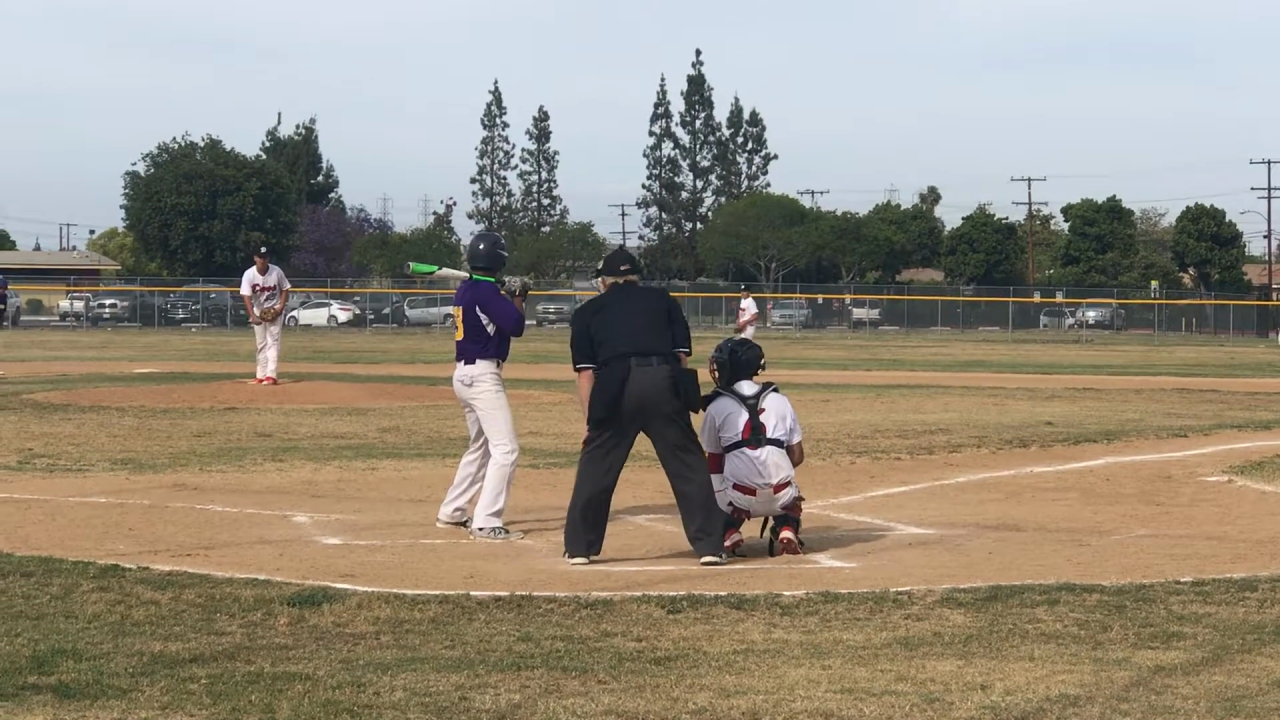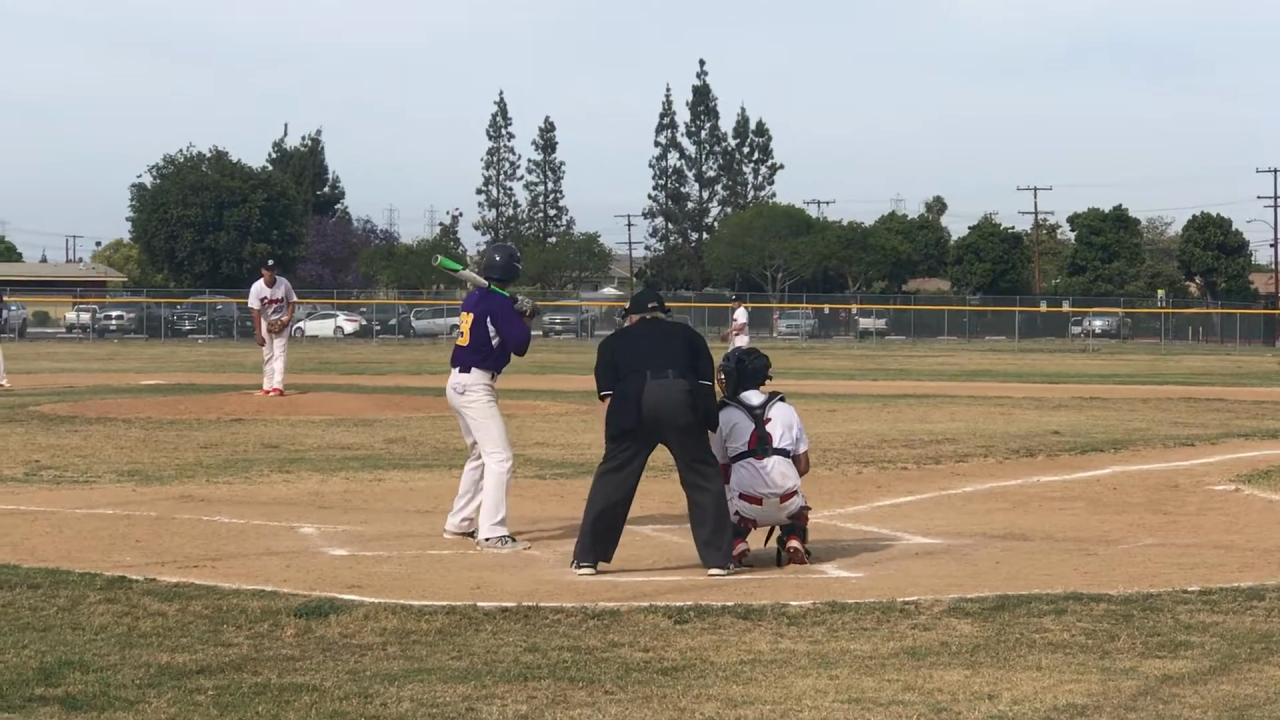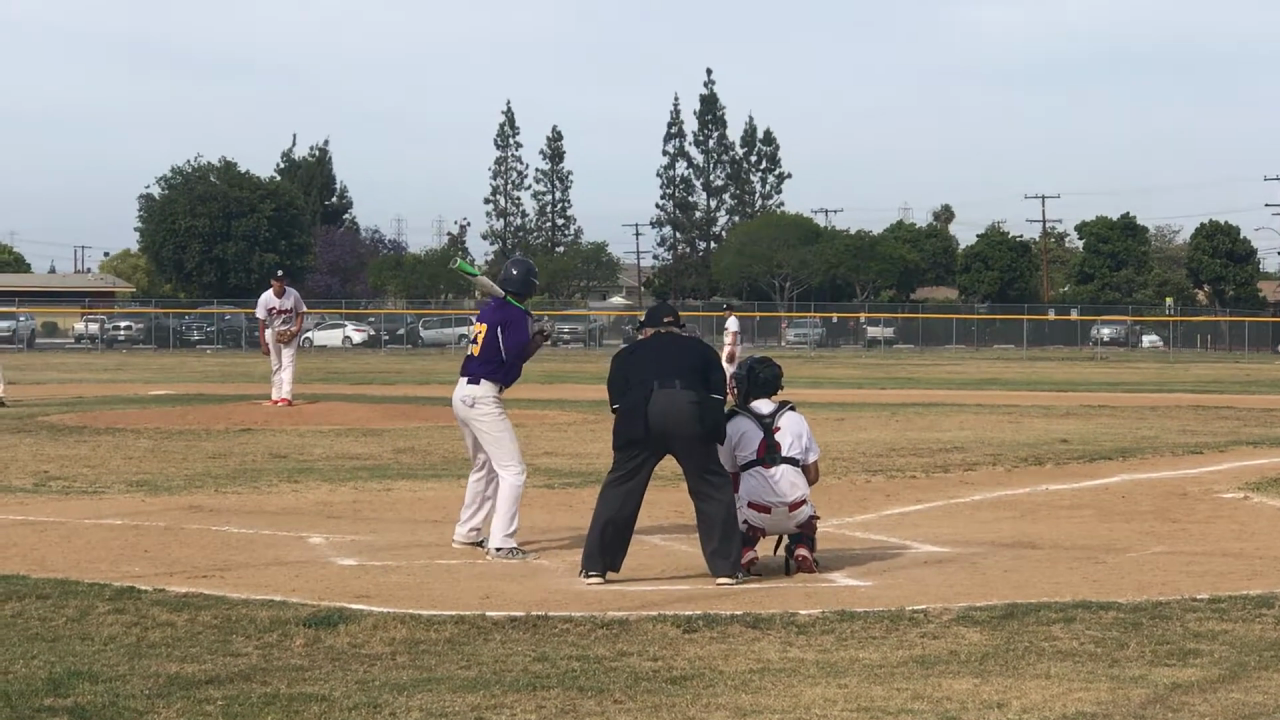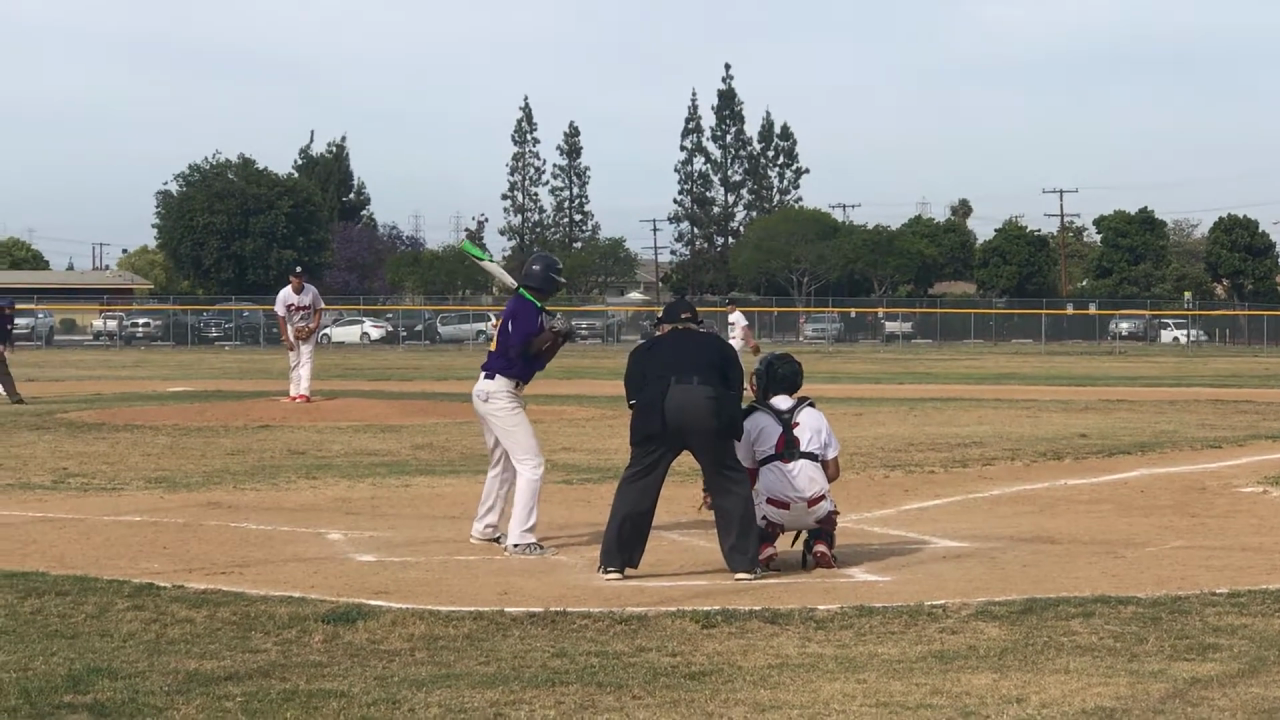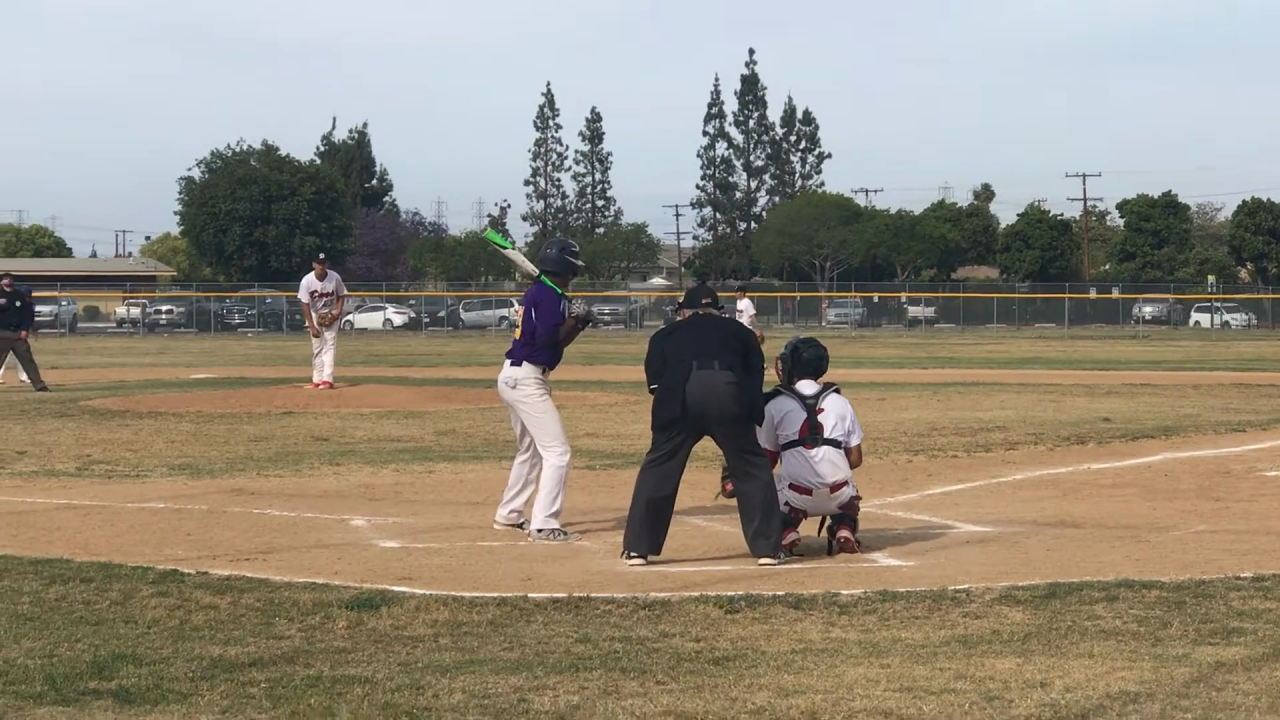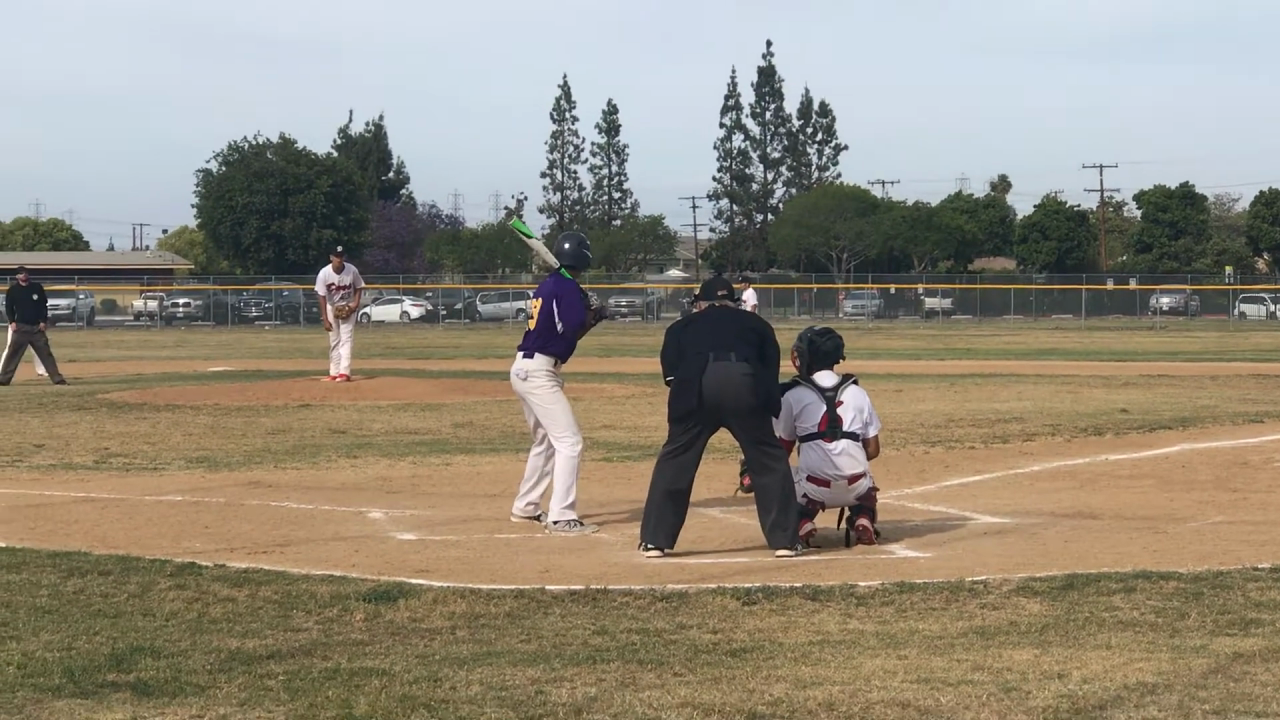
dt=0.3s
person 1, frame 1
left shoulder: (465, 289)
right shoulder: (486, 290)
right elbow: (516, 326)
left wrist: (508, 297)
right wrist: (517, 298)
left hip: (467, 373)
right hip: (482, 376)
left knee: (480, 448)
right knee: (505, 449)
left ankle: (451, 512)
right ankle: (486, 523)
person 1, frame 2
left shoulder: (473, 298)
right shoulder: (500, 302)
right elbow: (519, 347)
left wrist: (516, 315)
right wrist: (526, 319)
left hip: (459, 382)
right hip: (475, 385)
left knee: (480, 456)
right knee: (499, 458)
left ankle: (458, 523)
right ankle: (491, 534)
person 1, frame 3
left shoulder: (489, 309)
right shoulder: (515, 314)
right elbow: (516, 355)
left wrist: (534, 336)
right wrist: (539, 337)
left hip: (464, 393)
right hip: (483, 397)
left knee: (484, 467)
right knee: (512, 470)
left ankle: (466, 533)
right ankle: (501, 544)
person 1, frame 4
left shoulder: (520, 306)
right shoulder: (527, 308)
left elbow: (537, 361)
right elbow: (520, 348)
left wrist: (559, 339)
right wrist: (551, 332)
left hip: (490, 390)
right hip: (499, 393)
left knee: (503, 464)
right knee: (531, 465)
left ankle: (484, 529)
right ankle: (520, 540)
person 1, frame 5
left shoulder: (537, 292)
right shoulder: (549, 294)
left elbow: (556, 343)
right elbow: (548, 338)
left wrist: (579, 324)
right wrist: (573, 318)
left hip: (515, 377)
right hip: (526, 380)
left knee: (531, 450)
right knee: (557, 451)
left ankle: (508, 515)
right ankle: (544, 525)
person 1, frame 6
left shoulder: (546, 286)
right shoulder: (568, 287)
right elbow: (573, 329)
left wrist: (592, 319)
right wrist: (592, 312)
left hip: (526, 368)
right hip: (538, 372)
left knee: (546, 441)
right knee: (569, 441)
left ankle: (525, 507)
right ankle: (561, 517)
person 2, frame 1
left shoulder: (587, 311)
right shoulder: (663, 300)
left elbow: (586, 372)
right elbow: (682, 356)
left wrist: (590, 422)
right wrist: (682, 399)
left hip: (615, 387)
right hip: (664, 382)
left knee: (595, 467)
right knee: (688, 465)
left ankle: (579, 547)
right ankle: (709, 546)
person 2, frame 2
left shoulder: (613, 342)
right shoulder: (687, 334)
left elbow: (609, 397)
right elbow: (705, 384)
left wrist: (618, 445)
left hip: (633, 402)
right hip: (683, 397)
left knee: (612, 477)
right knee: (704, 477)
left ankle: (586, 557)
right ankle: (717, 559)
person 2, frame 3
left shoulder: (627, 354)
right shoulder: (701, 349)
left elbow: (620, 407)
right elbow: (716, 399)
left wrist: (631, 455)
right wrist: (701, 446)
left hip: (641, 412)
right hip: (691, 408)
left knee: (619, 486)
right knee: (714, 486)
left ankle: (594, 566)
right ankle: (726, 568)
person 2, frame 4
left shoulder: (644, 349)
right shoulder: (719, 345)
left elbow: (636, 401)
right elbow: (734, 394)
left wrist: (648, 444)
right wrist: (720, 442)
left hip: (658, 408)
right hip: (708, 405)
left knee: (637, 482)
right knee: (731, 482)
left ankle: (613, 563)
right ankle: (744, 564)
person 2, frame 5
left shoulder: (665, 335)
right shoulder: (739, 331)
left elbow: (656, 384)
right elbow: (755, 378)
left wrist: (667, 420)
right wrist: (745, 420)
left hip: (680, 395)
right hip: (729, 391)
left knee: (658, 468)
right knee: (753, 468)
left ankle: (637, 548)
right ankle: (767, 549)
person 2, frame 6
left shoulder: (680, 327)
right shoulder: (756, 323)
left elbow: (671, 373)
right elbow: (771, 367)
left wrist: (686, 406)
right wrist: (767, 403)
left hip: (696, 387)
right hip: (745, 384)
left knee: (674, 460)
right knee: (770, 460)
left ankle: (654, 540)
right ankle: (784, 540)
person 3, frame 1
left shoulder: (717, 406)
right shoulder: (780, 400)
left elbow: (714, 464)
right elbow: (797, 457)
left hip: (740, 498)
right hip: (781, 497)
left ankle: (728, 533)
right ankle: (788, 530)
person 3, frame 2
left shoulder: (724, 416)
right shoulder: (787, 410)
left elbow: (721, 473)
right elbow: (803, 466)
left hip: (746, 508)
right hip: (787, 506)
left ankle: (735, 542)
right ankle: (794, 541)
person 3, frame 3
left shoulder: (734, 425)
right shoulder: (797, 419)
left elbow: (730, 482)
right elbow: (812, 476)
left hip: (755, 517)
right hip: (796, 516)
left ankle: (743, 551)
right ankle: (803, 550)
person 3, frame 4
left shoulder: (752, 421)
right shoulder: (816, 415)
right elbow: (833, 472)
left hip: (774, 512)
right hip: (816, 511)
left ankle: (763, 547)
right ankle: (821, 546)
person 3, frame 5
left shoulder: (775, 405)
right shoulder: (841, 402)
left elbow: (767, 461)
right elbow: (855, 459)
left hip: (797, 499)
right hip: (838, 497)
left ankle: (785, 532)
right ankle: (845, 531)
person 3, frame 6
left shoulder: (794, 395)
right shoulder: (858, 392)
left elbow: (782, 451)
right elbow: (872, 450)
left hip: (815, 489)
right hip: (856, 489)
left ankle: (802, 523)
right ankle: (862, 520)
